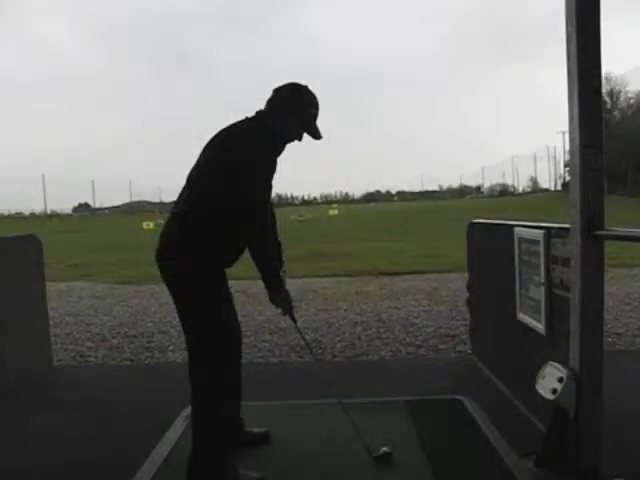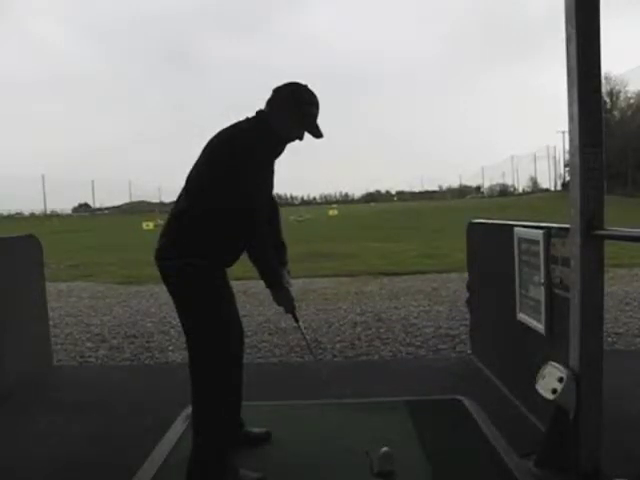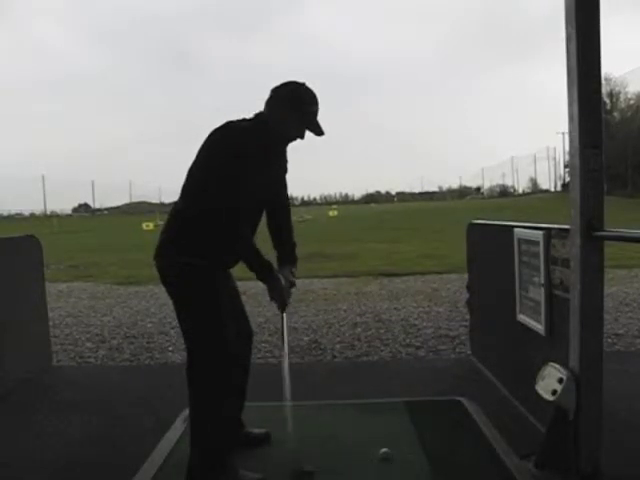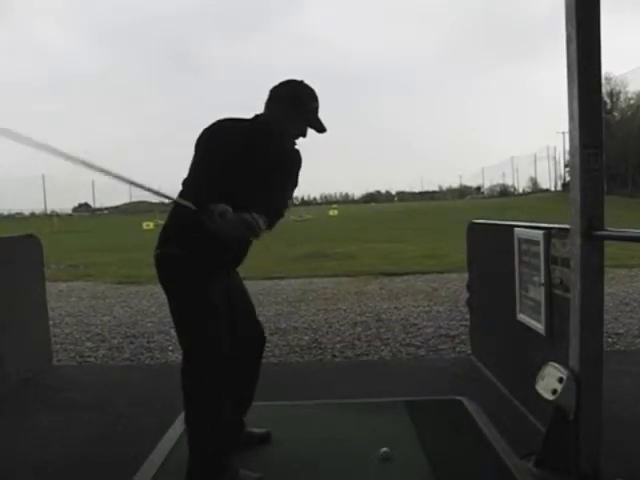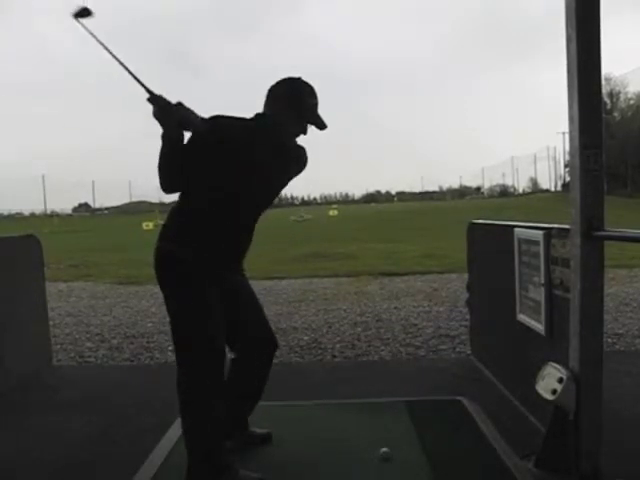
dt=1s
person 1, frame 1
left shoulder: (251, 142)
right shoulder: (248, 145)
left elbow: (258, 215)
right elbow: (254, 221)
left wrist: (276, 270)
right wrist: (274, 282)
left hip: (195, 256)
right hip: (191, 259)
left knee: (225, 344)
right knee: (213, 355)
left ankle: (228, 428)
person 1, frame 2
left shoulder: (256, 144)
right shoulder: (244, 145)
left elbow: (264, 209)
right elbow: (249, 223)
left wrist: (281, 264)
right wrist: (275, 283)
left hip: (200, 257)
right hip: (189, 260)
left knee: (228, 343)
right knee: (214, 355)
left ankle: (228, 428)
person 1, frame 3
left shoulder: (271, 151)
right shoulder: (231, 141)
left elbow: (278, 207)
right elbow: (227, 221)
left wrist: (287, 262)
right wrist: (267, 274)
left hip: (209, 260)
right hip: (188, 260)
left knee: (238, 341)
right knee: (213, 356)
left ankle: (229, 429)
person 1, frame 4
left shoulder: (286, 157)
right shoulder: (223, 135)
left elbow: (278, 201)
right elbow: (195, 192)
left wrist: (257, 219)
right wrist: (215, 212)
left hip: (219, 261)
right hip: (186, 258)
left knee: (248, 342)
right knee: (208, 357)
left ankle: (229, 428)
person 1, frame 5
left shoulder: (292, 156)
right shoulder: (222, 129)
left elbow: (253, 175)
right elbow: (172, 182)
left wrist: (200, 130)
right wrist: (172, 132)
left hip: (225, 263)
right hip: (183, 257)
left knee: (259, 344)
right knee: (203, 360)
left ankle: (231, 427)
